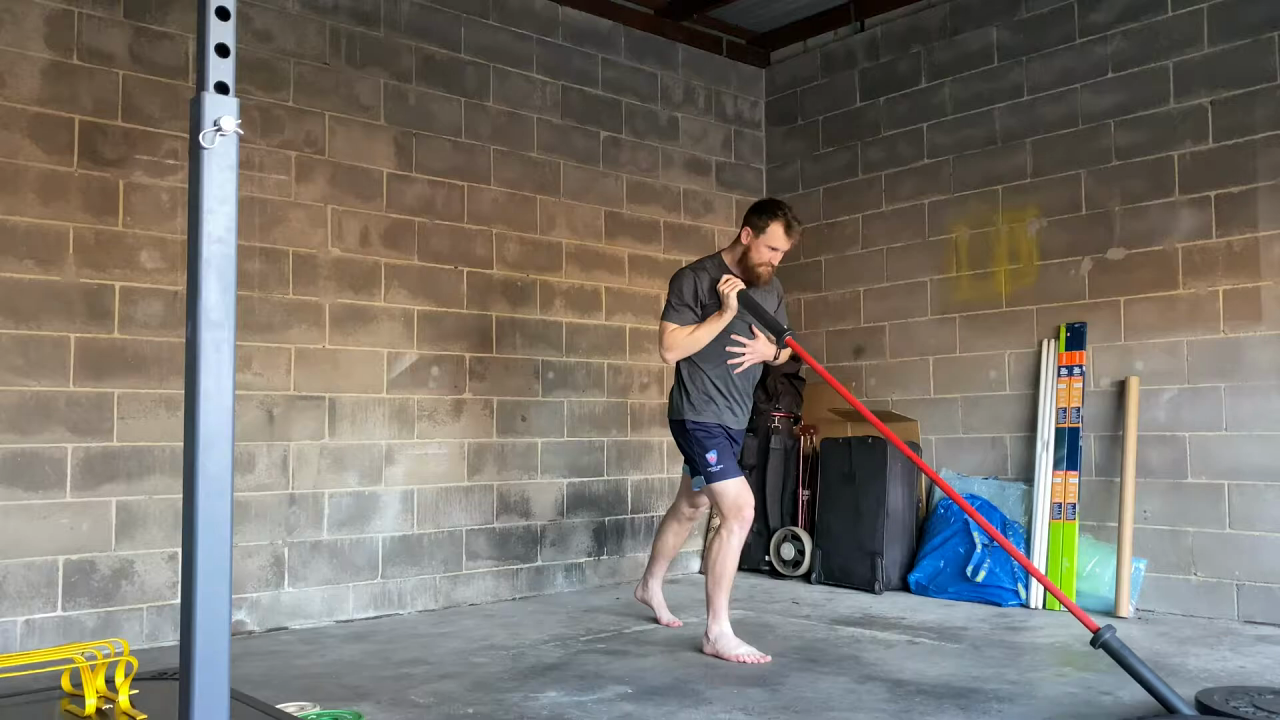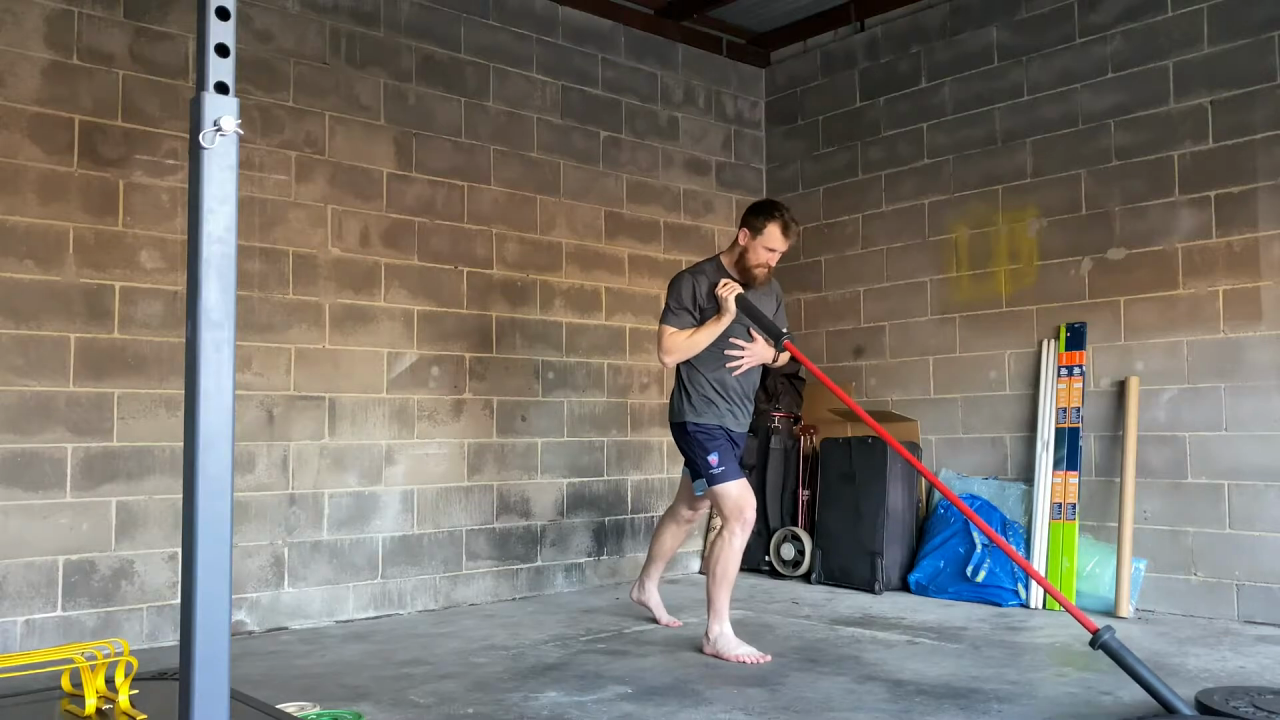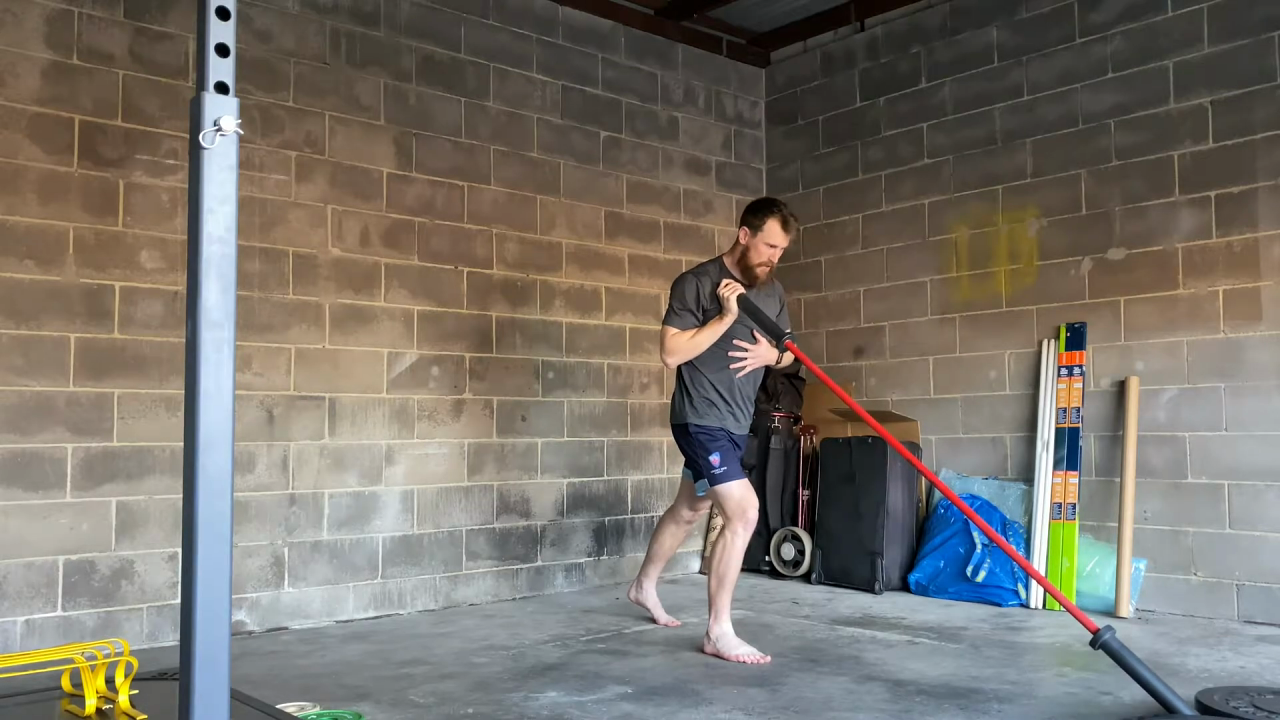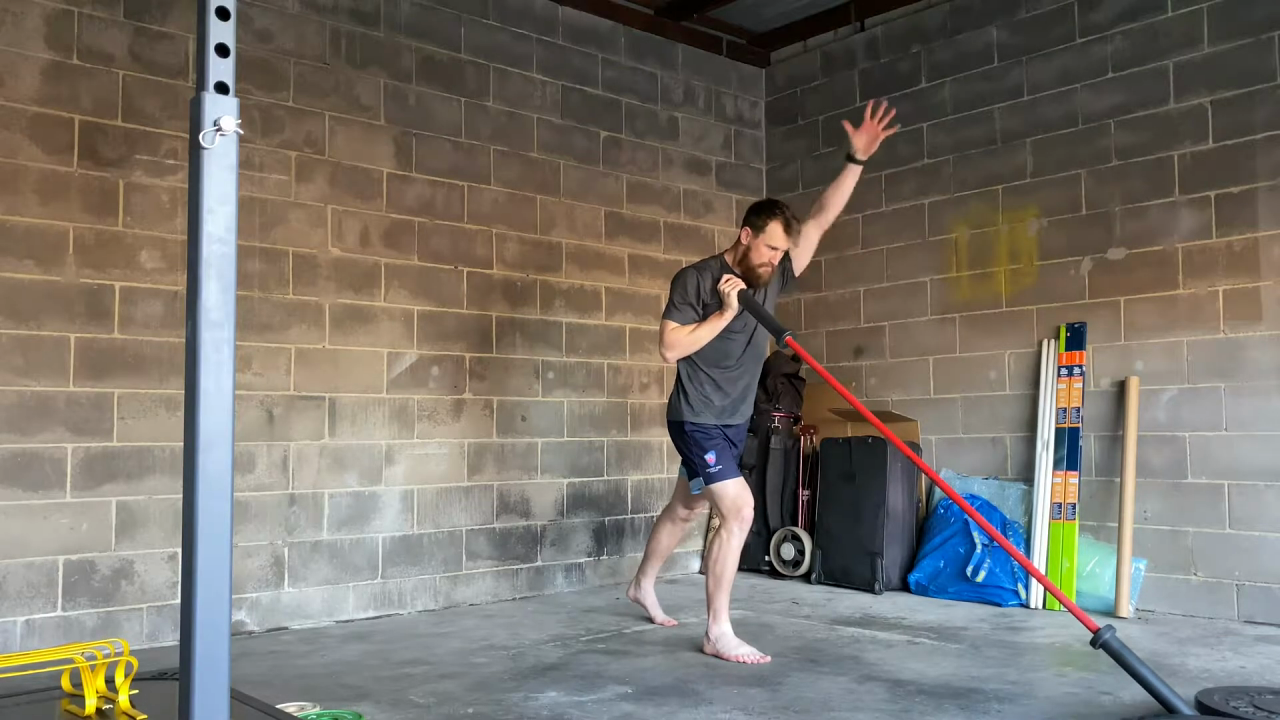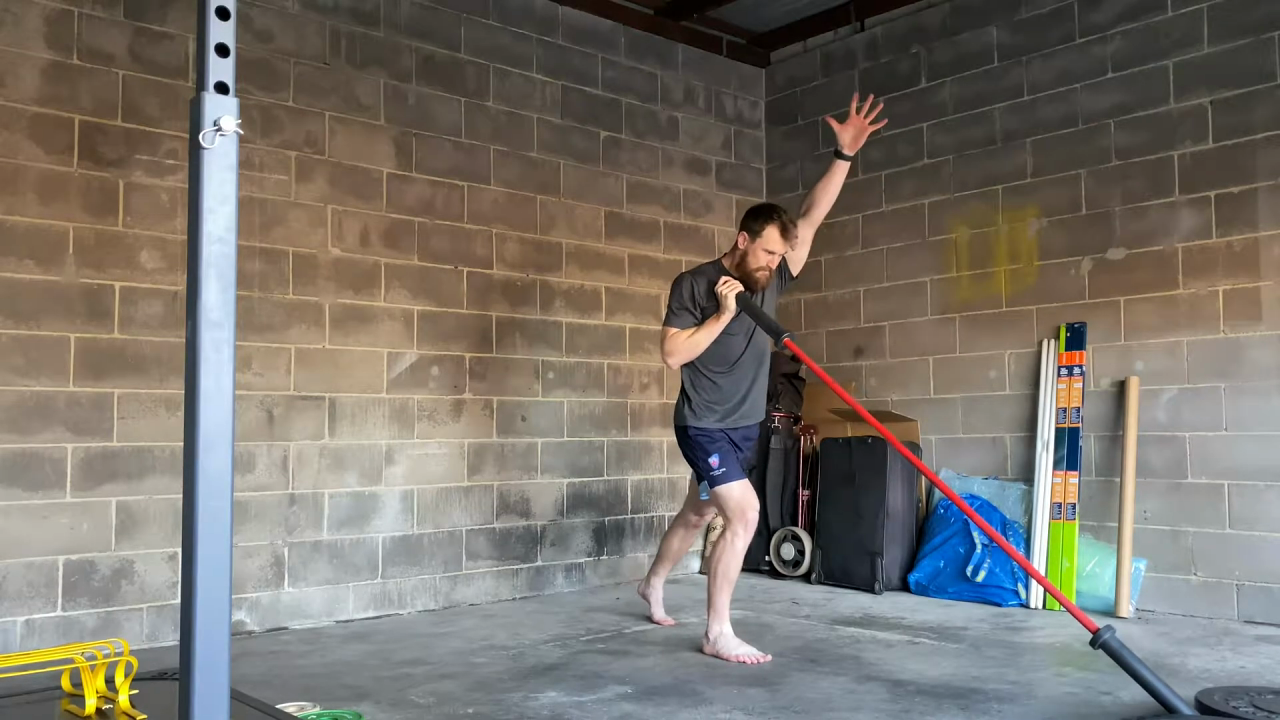
dt=0.7s
person 1, frame 1
left shoulder: (769, 286)
right shoulder: (694, 278)
left elbow: (785, 348)
right elbow: (670, 348)
left wrist: (770, 350)
right wrist: (725, 312)
left hip: (732, 417)
right hip: (698, 415)
left knee: (690, 506)
right knee: (739, 511)
left ankle: (651, 584)
right ankle: (717, 632)
person 1, frame 2
left shoulder: (769, 288)
right shoulder: (693, 281)
left elbow: (784, 348)
right elbow: (669, 351)
left wrist: (769, 352)
right wrist: (723, 316)
left hip: (736, 419)
right hip: (700, 417)
left knee: (689, 508)
right knee: (741, 513)
left ankle: (647, 585)
right ankle: (718, 632)
person 1, frame 3
left shoulder: (771, 290)
right shoulder: (695, 283)
left elbow: (786, 349)
right elbow: (672, 352)
left wrist: (775, 353)
right wrist: (725, 317)
left hip: (736, 423)
right hip: (702, 420)
left knee: (689, 509)
right knee: (744, 512)
left ankle: (644, 585)
right ankle: (719, 632)
person 1, frame 4
left shoulder: (774, 275)
right shoulder: (695, 279)
left elbow: (823, 217)
right elbow: (671, 348)
left wrist: (857, 158)
right wrist: (725, 313)
left hip: (733, 421)
right hip: (698, 420)
left knee: (684, 508)
right knee: (739, 510)
left ankle: (643, 585)
right ankle: (718, 633)
person 1, frame 5
left shoulder: (772, 276)
right shoulder: (694, 285)
left elbow: (813, 215)
right elbow: (672, 355)
left wrist: (845, 153)
right wrist: (723, 314)
left hip: (744, 424)
right hip: (705, 426)
left knee: (698, 513)
right knee: (744, 514)
left ankle: (653, 583)
right ankle: (717, 633)
